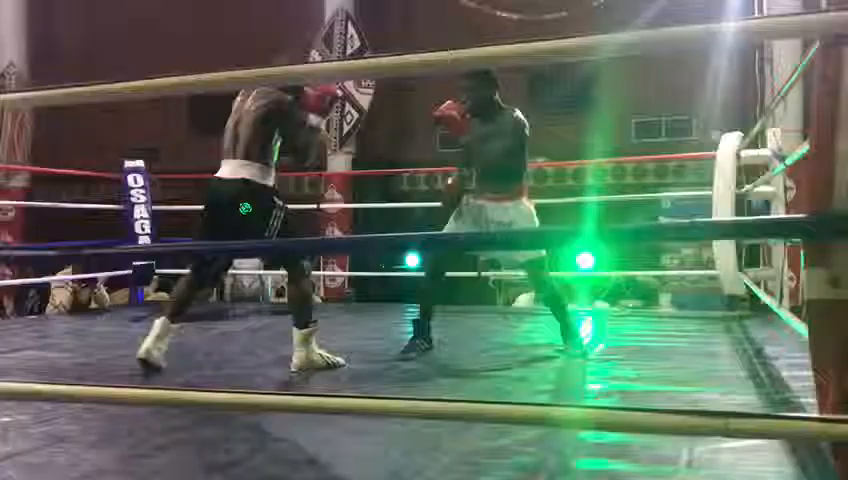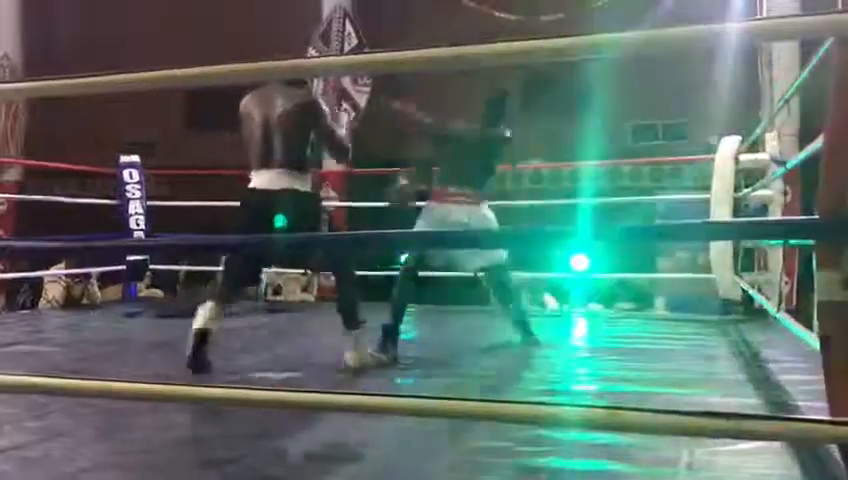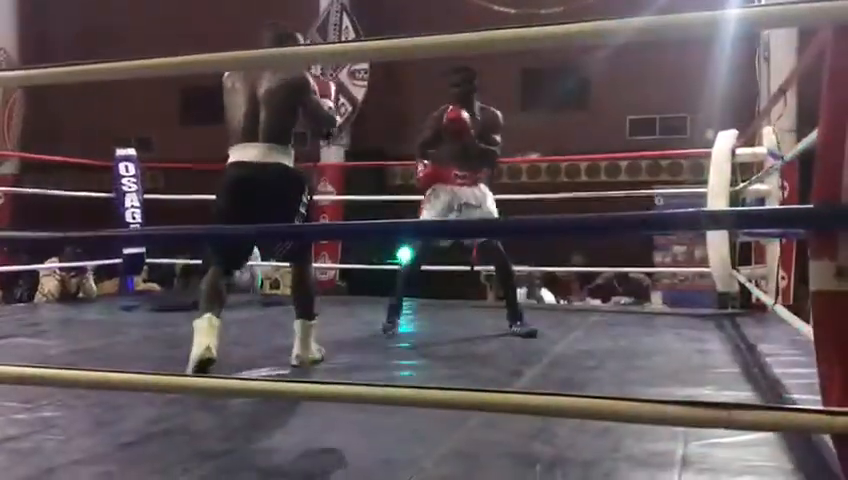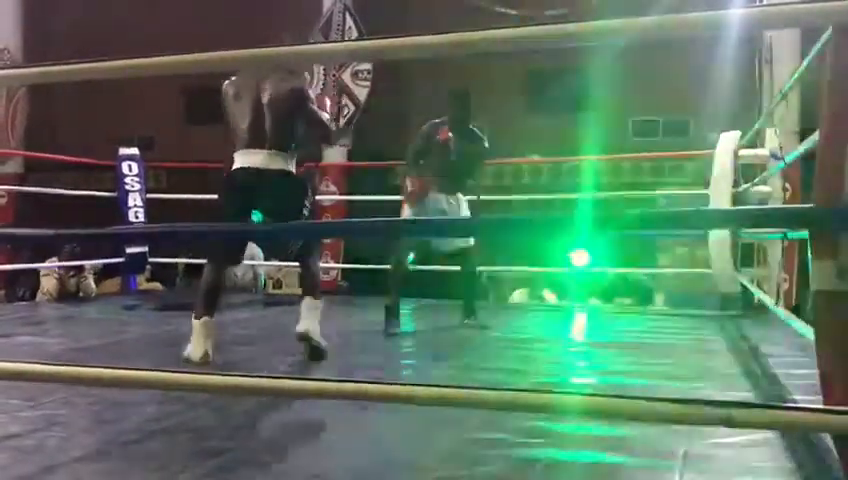
dt=0.5s
person 1, frame 1
left shoulder: (244, 96)
right shoulder: (281, 102)
right elbow: (304, 157)
left wrist: (301, 111)
right wrist: (314, 118)
left hip: (221, 187)
right hip: (251, 191)
left knee: (202, 270)
right knee: (297, 266)
left ankle: (154, 345)
right ankle: (305, 352)
person 1, frame 2
left shoulder: (248, 103)
right shoulder: (305, 101)
right elbow: (342, 153)
right wrist: (328, 129)
left hip: (257, 197)
right hip: (295, 199)
left knee: (234, 277)
right knee: (342, 269)
left ankle: (204, 324)
right ankle: (356, 351)
person 1, frame 3
left shoulder: (231, 77)
right shoulder: (296, 78)
right elbow: (326, 129)
right wrist: (326, 98)
left hip: (237, 173)
right hip: (277, 174)
left knee: (221, 264)
right knee: (300, 257)
left ankle: (205, 343)
right ankle: (305, 345)
person 1, frame 4
left shoulder: (231, 87)
right shoulder: (294, 88)
right elbow: (324, 136)
right wrist: (319, 112)
left hip: (241, 176)
right hip: (280, 178)
left knee: (218, 259)
right knee: (308, 250)
left ankle: (200, 343)
right ankle: (309, 322)
person 2, frame 1
left shoulder: (513, 121)
right shoulder: (472, 119)
left elbow: (497, 157)
left wrist: (462, 131)
right wrist: (458, 182)
left hip: (511, 206)
right hip: (476, 202)
left knee: (538, 273)
right knee: (436, 261)
left ankle: (568, 332)
right ankle: (421, 335)
person 2, frame 2
left shoulder: (499, 138)
right shoulder: (462, 131)
right elbow: (433, 162)
left wrist: (423, 123)
right wrist: (410, 182)
left hip: (473, 209)
right hip: (439, 207)
left knee: (499, 271)
right knee: (410, 266)
left ankle: (522, 324)
right ankle: (390, 337)
person 2, frame 3
left shoulder: (491, 117)
right shoulder: (439, 115)
left elbow: (492, 159)
right elbow: (419, 149)
left wrist: (472, 136)
right wrist: (421, 166)
left hip: (475, 190)
right hip: (441, 189)
left knee: (496, 252)
right knee: (420, 250)
left ankle: (515, 319)
right ankle: (393, 313)
person 2, frame 4
left shoulder: (477, 142)
right shoulder: (432, 130)
left elbow: (464, 181)
right elbow: (412, 161)
left wrist: (452, 155)
right wrist: (411, 183)
left hip: (452, 198)
right hip: (423, 195)
left knee: (468, 256)
right knee: (403, 249)
left ankle: (470, 313)
right ankle: (392, 315)
